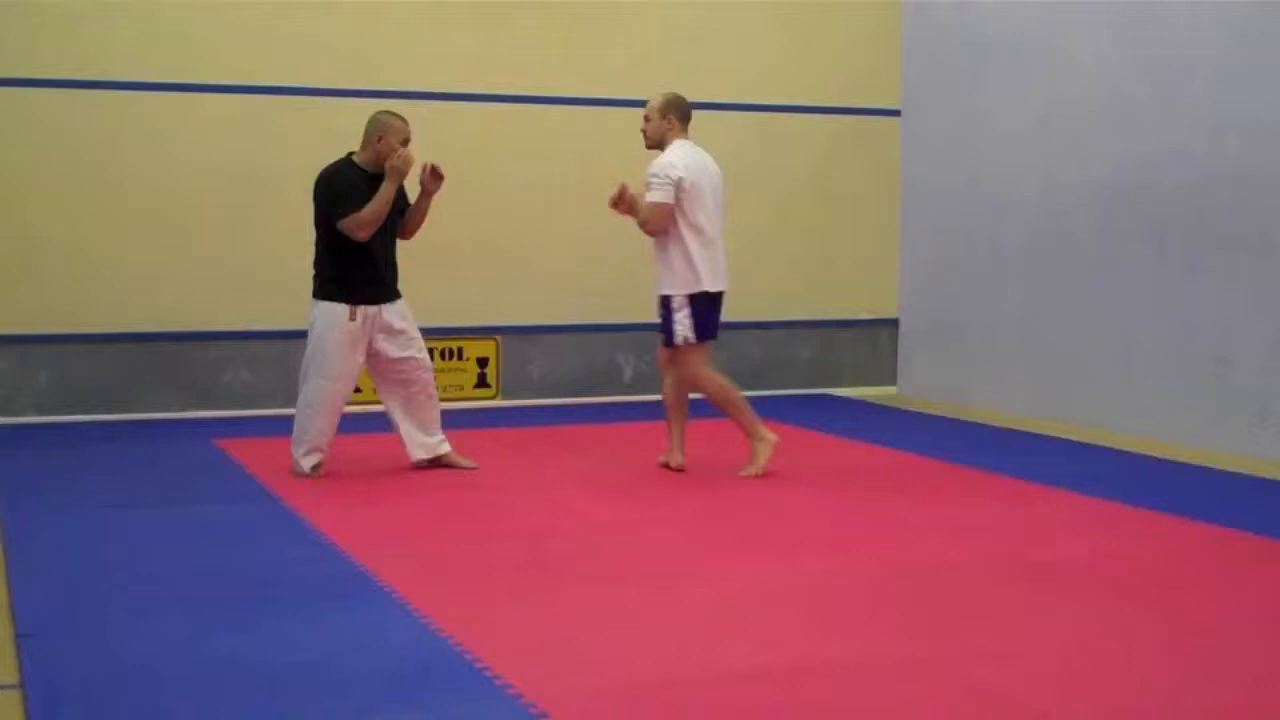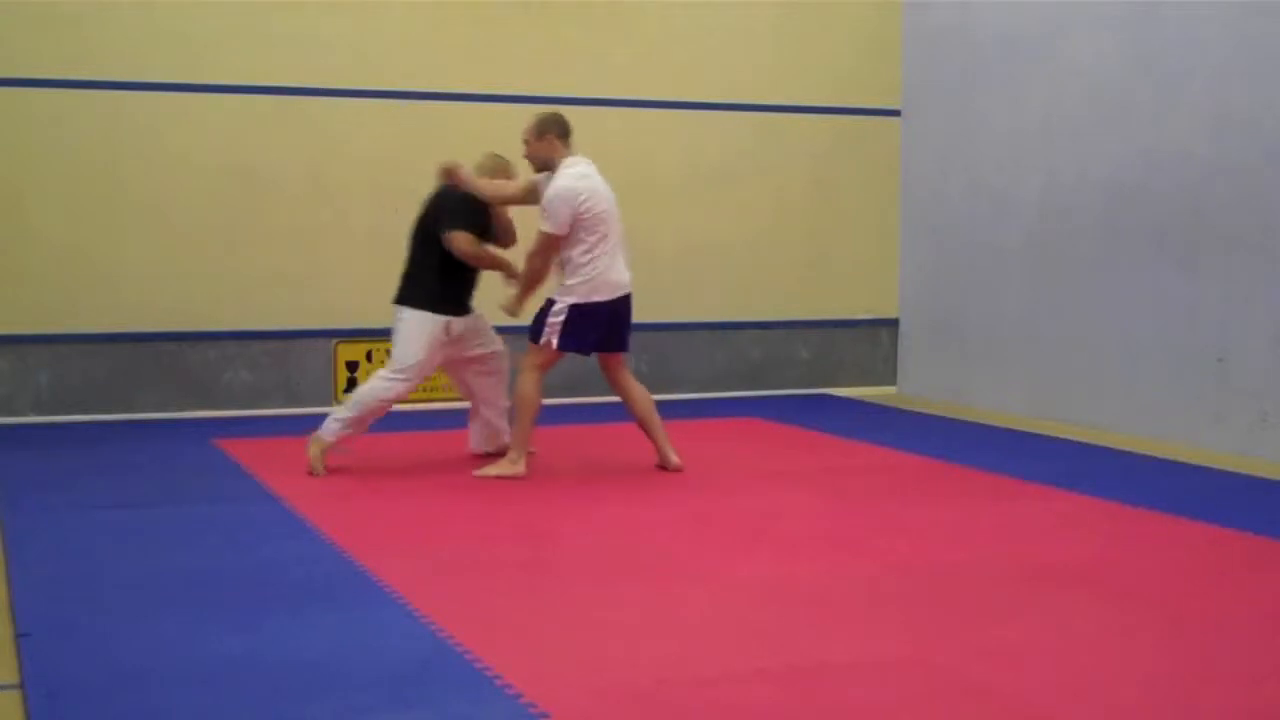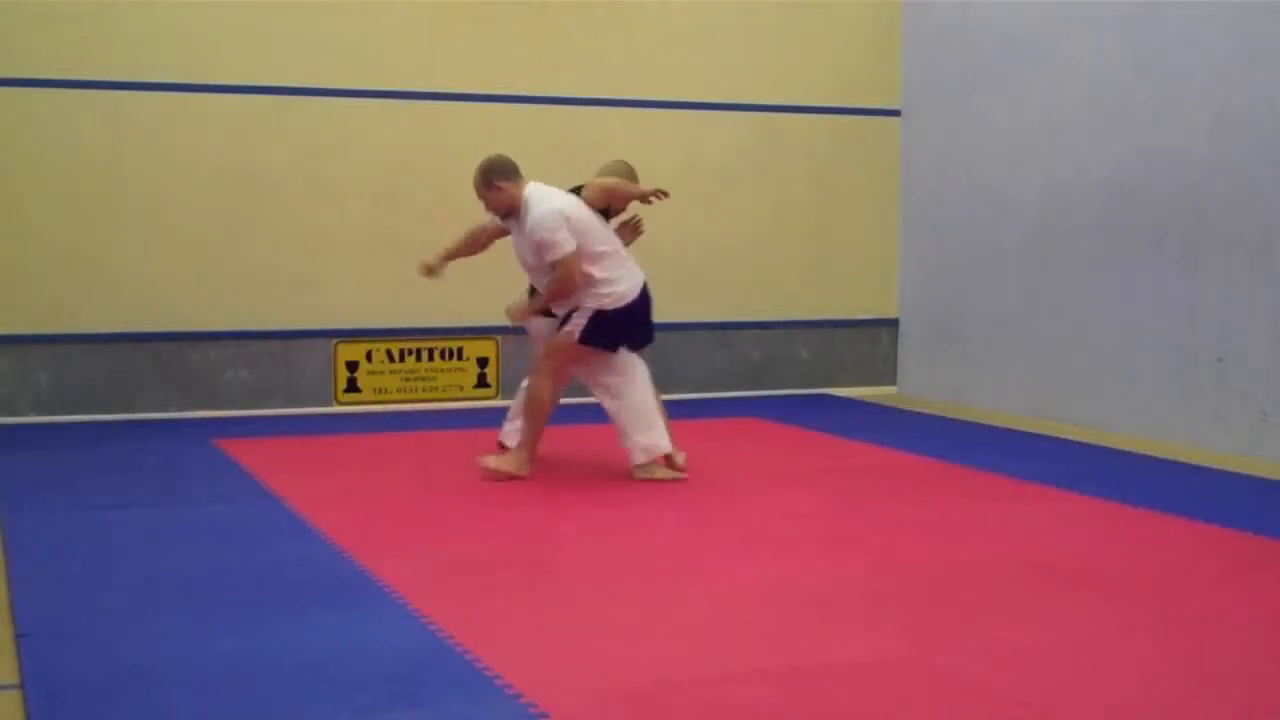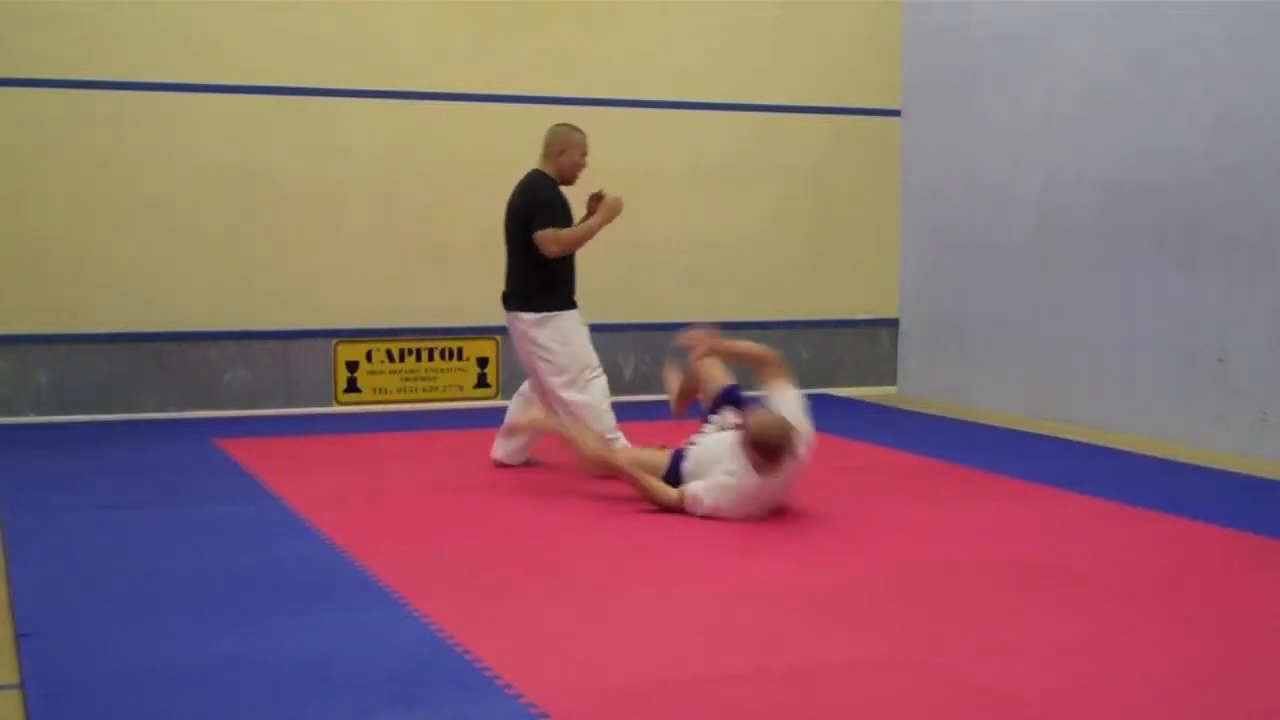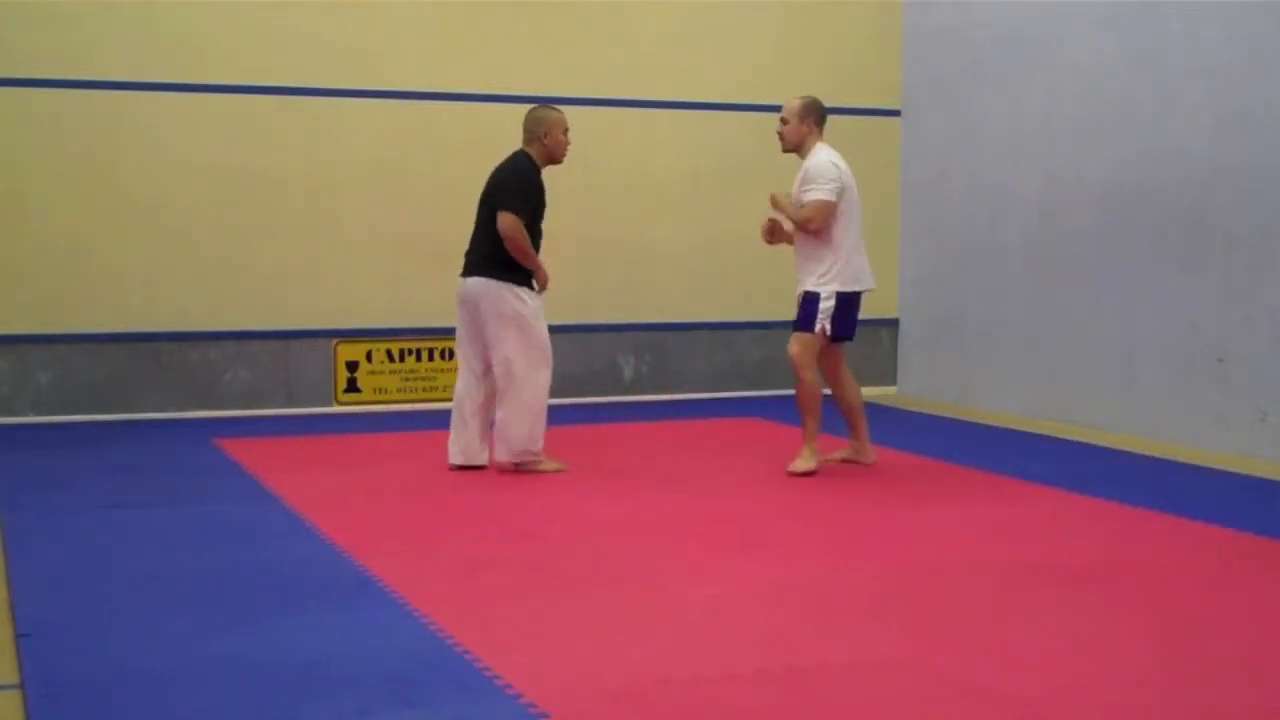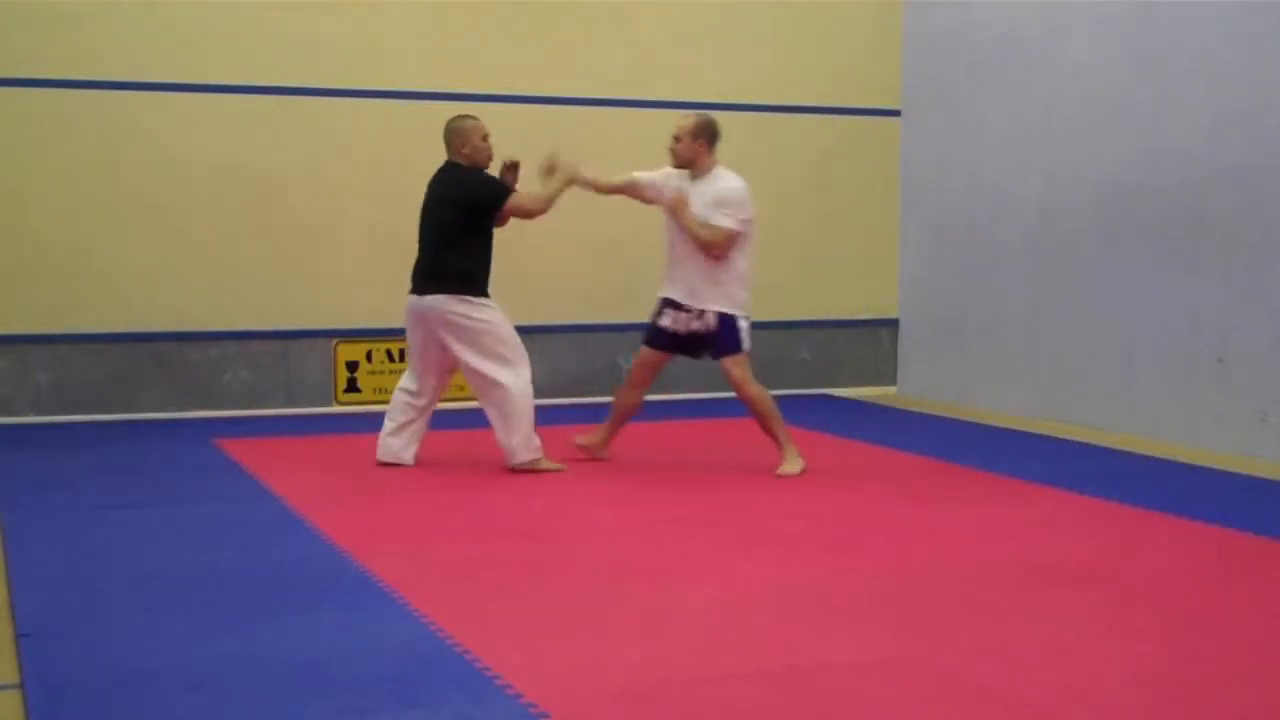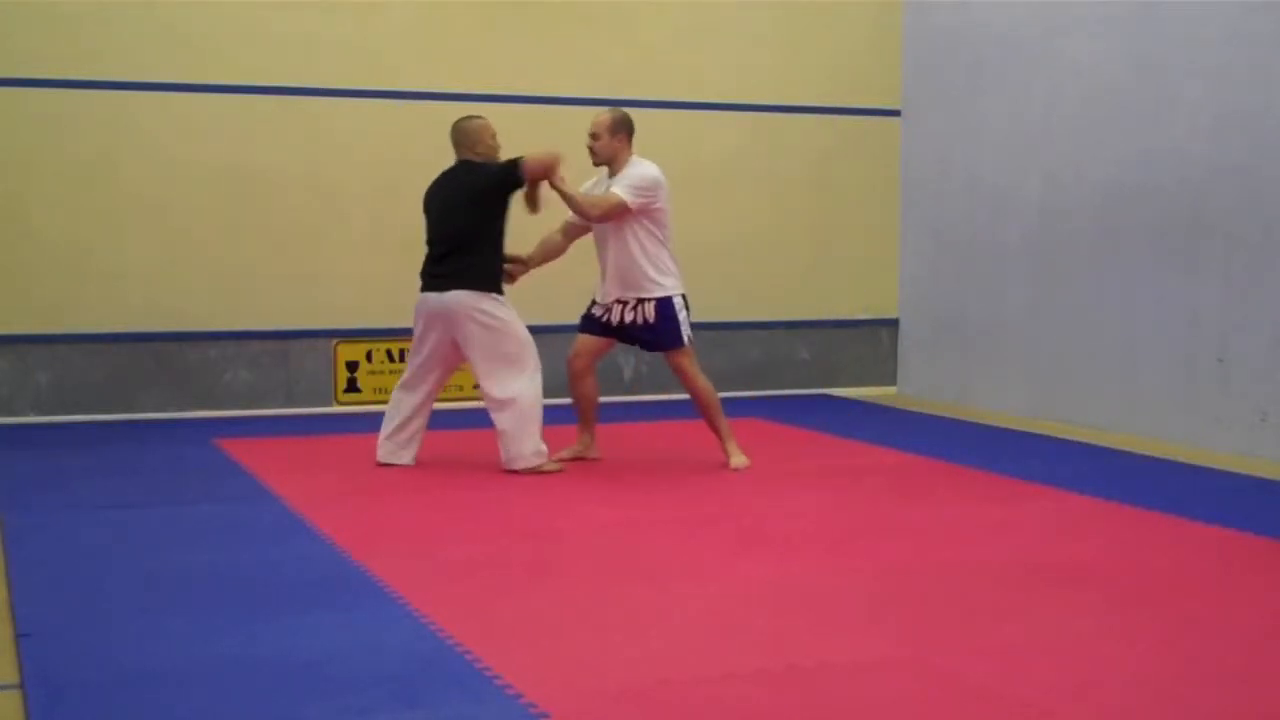
dt=0.7s
person 1, frame 1
left shoulder: (667, 164)
right shoulder: (702, 161)
left elbow: (655, 225)
left wrist: (632, 205)
right wrist: (634, 205)
left hip: (688, 283)
right hip: (705, 279)
left knee: (696, 370)
right knee: (675, 366)
left ankle: (760, 437)
right ankle: (674, 451)
person 1, frame 2
left shoulder: (564, 188)
right shoulder: (578, 172)
left elbow: (542, 256)
right elbow: (512, 193)
left wrist: (519, 297)
right wrist: (463, 178)
left hip: (583, 296)
right hip: (615, 292)
left knee: (531, 366)
right knee: (619, 374)
left ankle: (514, 459)
right ankle: (667, 453)
person 1, frame 3
left shoulder: (544, 218)
right shoulder: (526, 202)
left elbow: (570, 279)
right elbow: (483, 234)
left wrist: (532, 305)
right wrist: (442, 258)
left hip: (609, 300)
right hip: (627, 294)
left knee: (546, 369)
right knee: (623, 379)
left ankle: (521, 459)
right ankle: (657, 457)
person 1, frame 4
left shoulder: (733, 496)
right shoulder: (797, 432)
left elbow: (674, 499)
right elbow: (772, 361)
left wrist: (625, 472)
right wrist: (717, 343)
left hip: (698, 469)
left knee: (619, 458)
right knee: (703, 357)
right ankle: (684, 388)
person 1, frame 5
left shoulder: (820, 164)
right shoulder: (816, 164)
left elbow: (815, 222)
left wrist: (783, 204)
right wrist: (781, 231)
left hip: (831, 283)
right hip: (824, 282)
left knee: (801, 356)
right knee: (832, 364)
left ankle: (810, 448)
right ankle: (861, 445)
person 1, frame 6
left shoulder: (730, 189)
right shoulder: (671, 179)
left elbow: (716, 246)
right elbow: (618, 185)
left wrist: (682, 212)
right wrist: (575, 178)
left hip: (722, 306)
right hip: (679, 301)
left knee: (741, 380)
right knee: (640, 370)
left ankle: (789, 452)
right ankle: (601, 440)
person 1, frame 7
left shoulder: (645, 176)
right shoulder: (597, 185)
left elbow: (597, 213)
right elbow: (565, 235)
left wrist: (561, 187)
right wrist: (522, 266)
left hip: (657, 294)
right hip: (613, 295)
left knee: (687, 371)
right knee: (579, 361)
left ankle: (730, 446)
right ankle: (586, 442)
person 2, frame 1
left shoulder: (385, 178)
right shoulder: (336, 178)
left elbow: (405, 230)
right elbow: (360, 229)
left wrist: (426, 194)
right wrist: (393, 182)
left hip: (386, 302)
right hip: (340, 305)
left knee: (414, 372)
right knee: (328, 383)
left ankle: (432, 448)
right ankle: (307, 459)
person 2, frame 2
left shoulder: (472, 207)
right shoulder: (454, 200)
left elbow: (506, 239)
right elbow: (464, 248)
left wrist: (498, 207)
right wrist: (506, 267)
left hip: (458, 313)
right hip: (424, 311)
left knee: (492, 361)
right knee: (399, 377)
left ankle: (493, 441)
right ankle: (326, 437)
person 2, frame 3
right shoulder: (583, 203)
right elbow: (606, 187)
left wrist: (620, 244)
left hip: (545, 315)
right hip: (562, 316)
left ankle: (512, 440)
person 2, frame 4
left shoulder: (536, 189)
right shoulder: (542, 193)
right elbow: (553, 246)
left wrist: (589, 217)
right wrist: (601, 219)
left hip: (534, 306)
right hip: (543, 310)
left knee: (545, 384)
right knee: (582, 381)
left ankle: (508, 451)
person 2, frame 5
left shoulder: (513, 169)
right shoulder: (525, 176)
right elbow: (510, 231)
left wrist: (530, 270)
right wrist: (539, 271)
left hip: (475, 282)
right hip: (502, 286)
left knee: (477, 372)
right knee: (528, 366)
left ankle: (468, 451)
right ankle: (521, 452)
person 2, frame 6
left shoulder: (445, 181)
right shoulder: (472, 183)
left elbow: (496, 218)
right elbow: (529, 207)
left wrist: (506, 183)
right wrist: (558, 180)
left hip: (424, 297)
right hip: (458, 301)
left knee: (422, 378)
right knee: (508, 367)
left ankle: (394, 450)
right ankle: (524, 454)
person 2, frame 7
left shoulder: (438, 188)
right shoulder: (493, 176)
right elbow: (548, 160)
left wrist: (500, 258)
right wrist: (532, 187)
left hip: (433, 296)
right hip: (476, 297)
left knee: (420, 376)
right knee: (517, 368)
left ankle: (393, 449)
right ankle: (526, 456)
